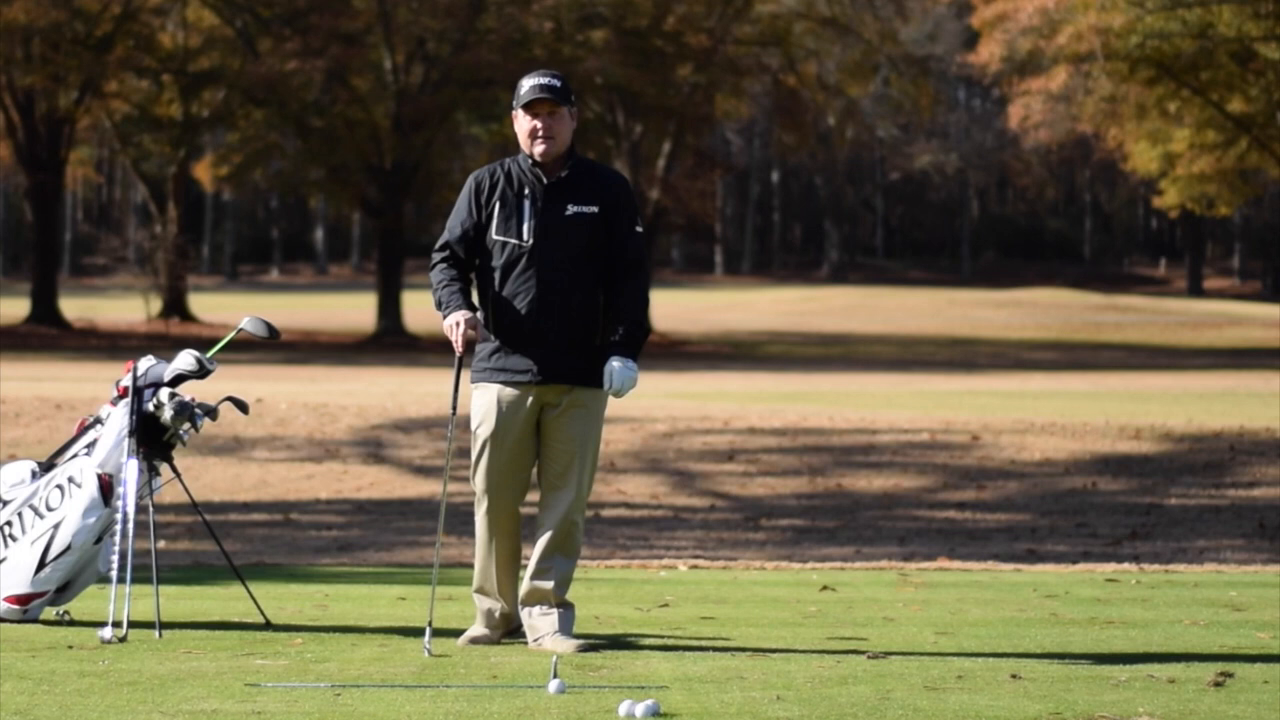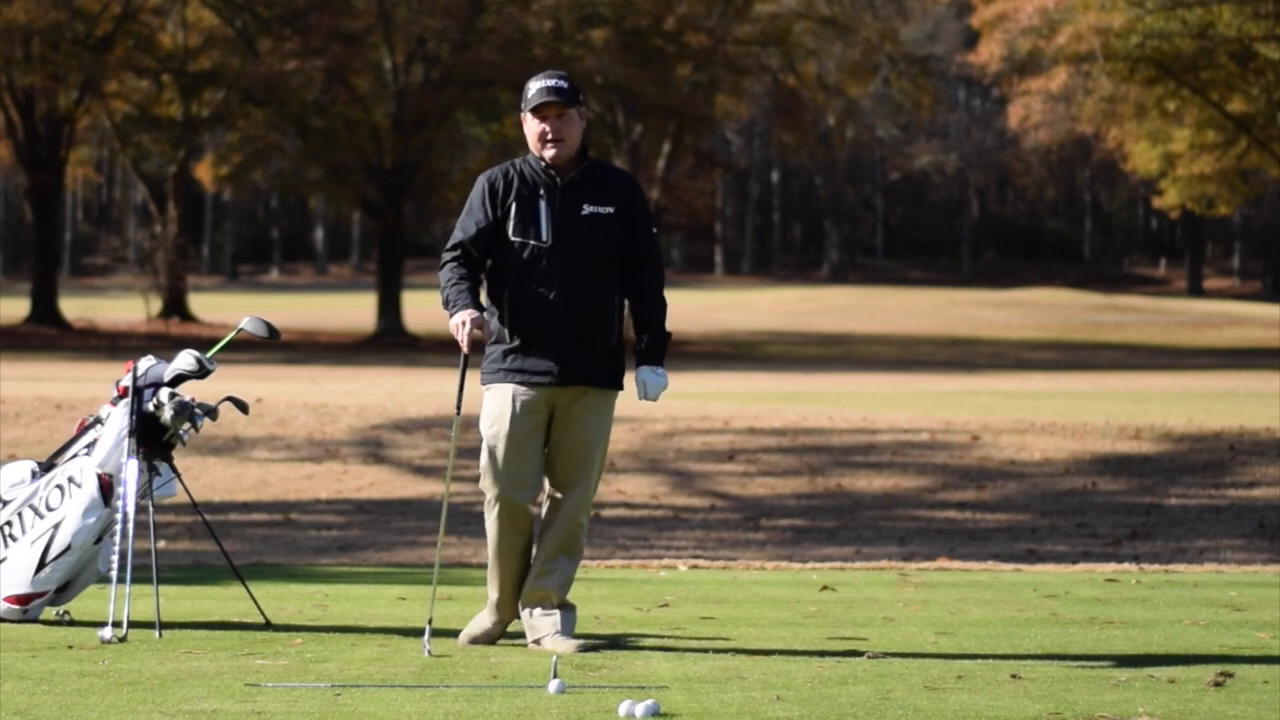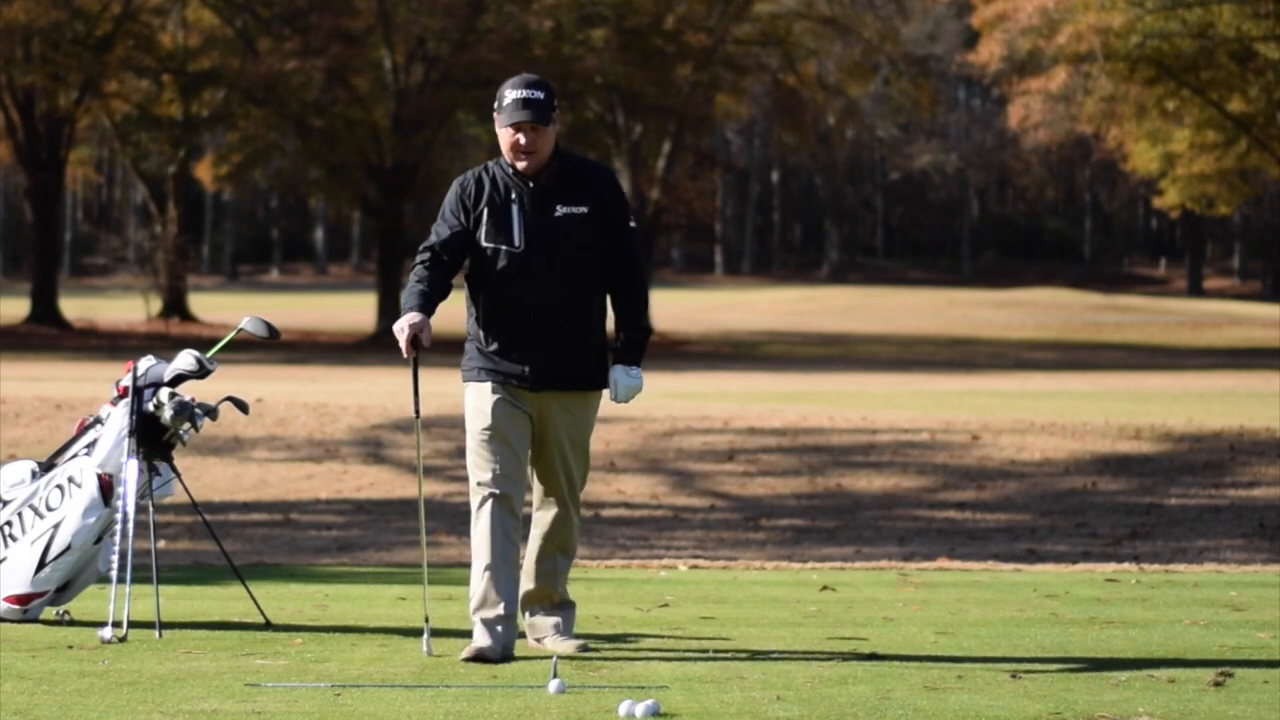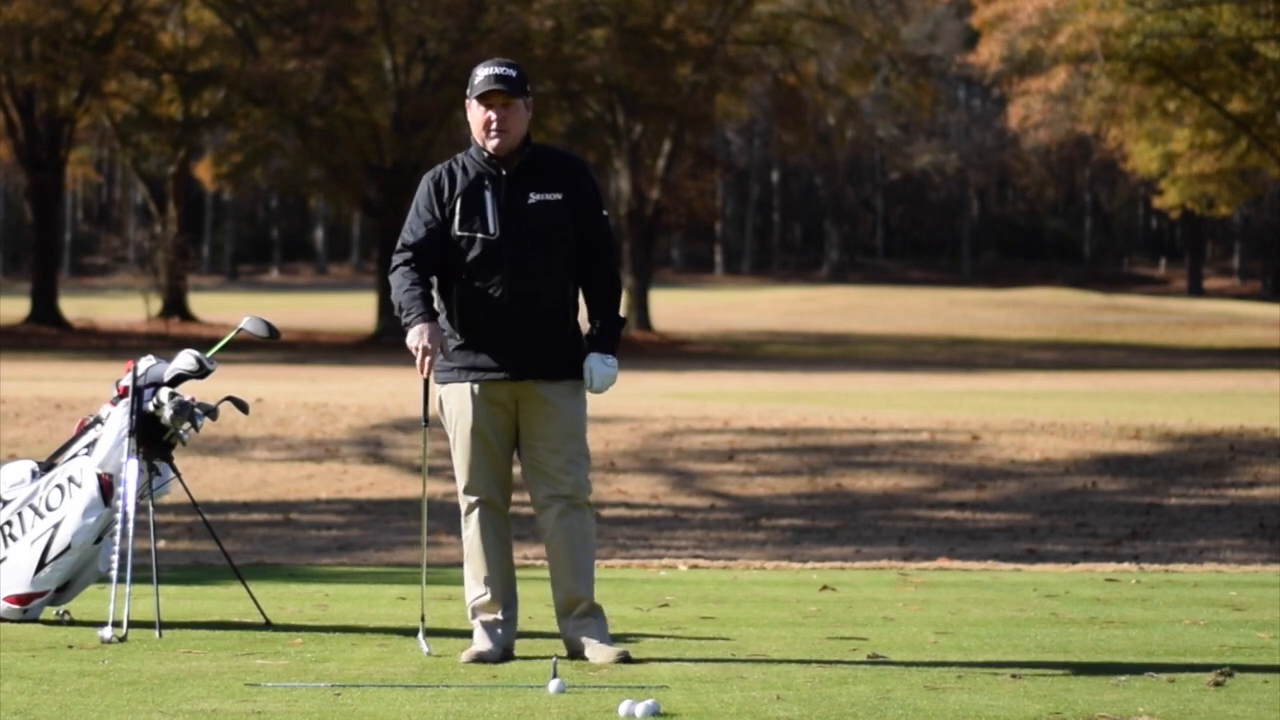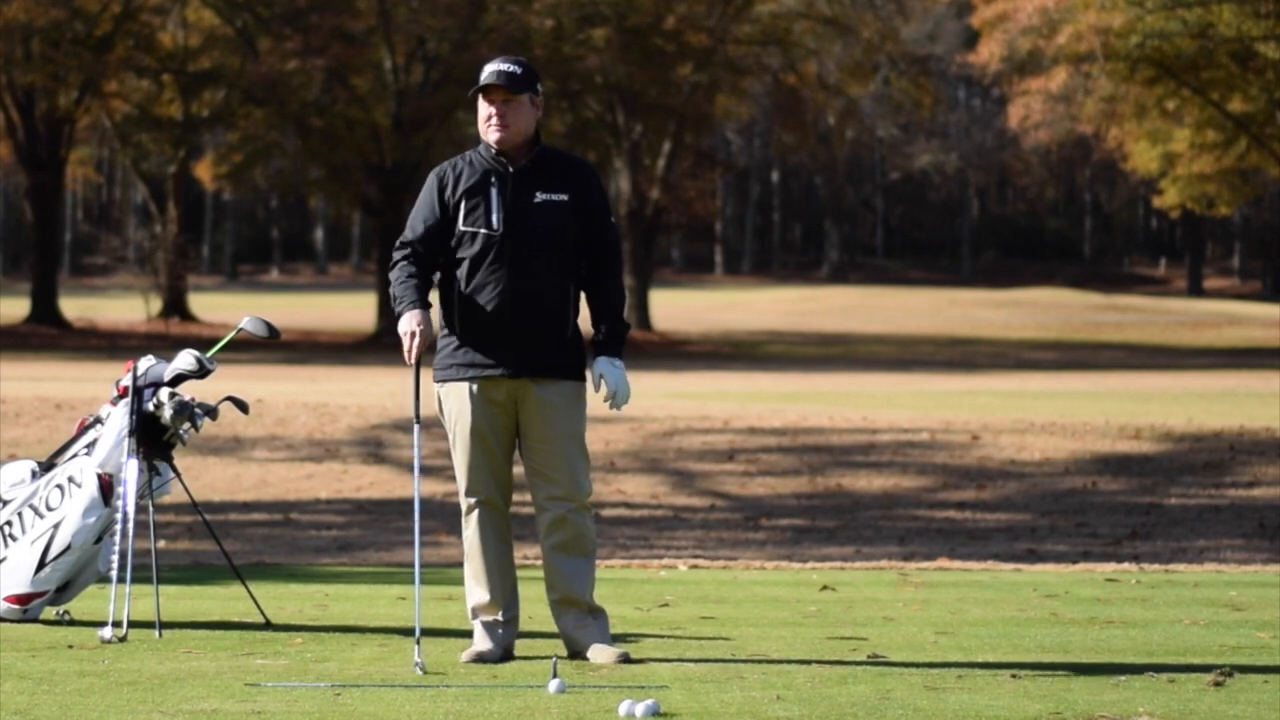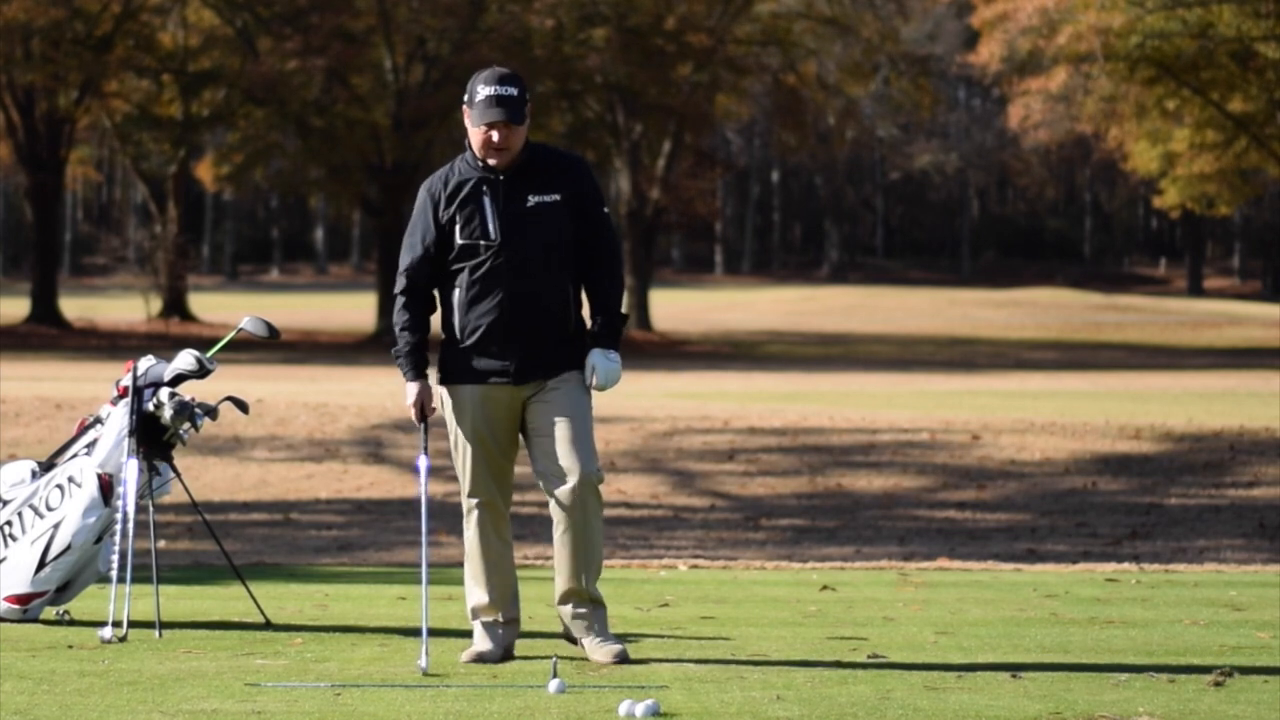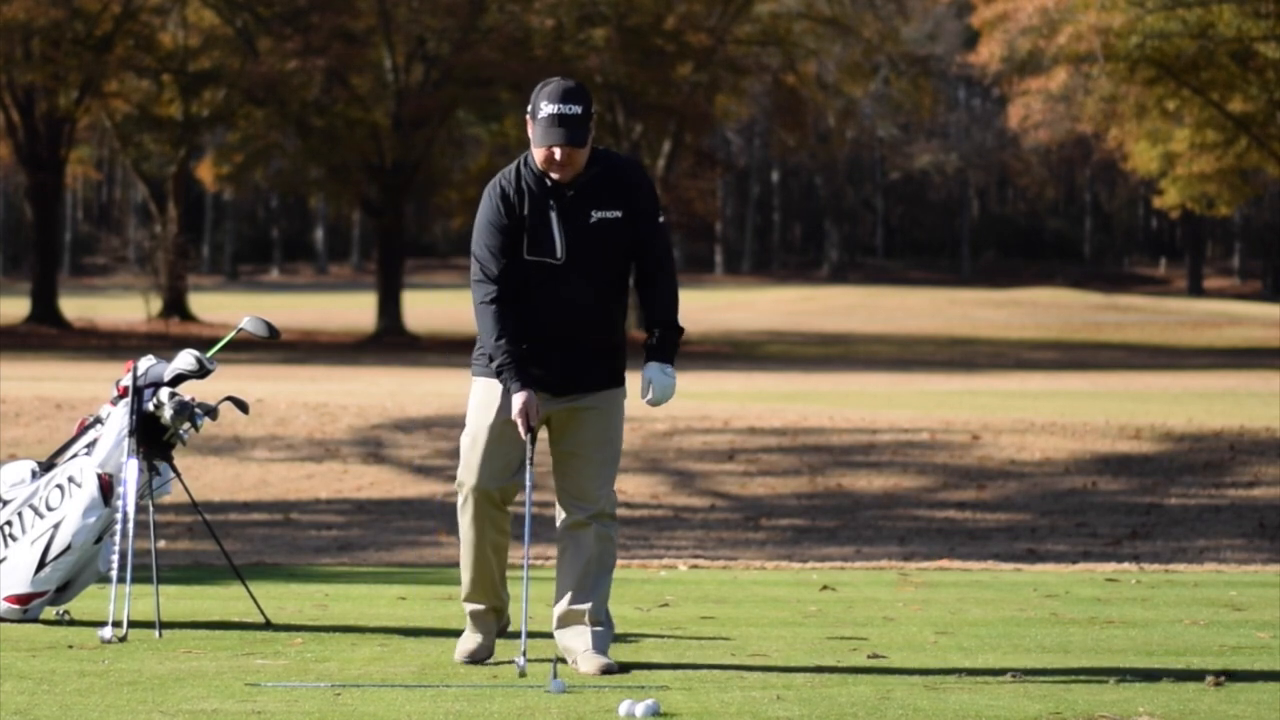
dt=0.7s
person 1, frame 1
left shoulder: (608, 189)
right shoulder: (487, 185)
left elbow: (631, 276)
right elbow: (449, 256)
left wrist: (624, 348)
right wrist: (456, 306)
left hip: (580, 374)
right hip: (502, 368)
left knee: (565, 498)
right knee: (495, 493)
left ankle: (544, 611)
right ankle: (496, 607)
person 1, frame 2
left shoulder: (619, 190)
right shoulder: (498, 185)
left elbow: (645, 278)
right elbow: (460, 256)
left wrist: (651, 353)
right wrist: (463, 304)
left hip: (591, 375)
right hip: (514, 367)
left knee: (571, 499)
right knee: (507, 492)
left ankle: (546, 612)
right ankle: (503, 602)
person 1, frame 3
left shoulder: (596, 186)
right shoulder: (473, 189)
left elbow: (627, 274)
right elbow: (437, 256)
left wrist: (630, 352)
right wrist: (417, 307)
left hip: (575, 376)
right hip: (494, 371)
left knee: (560, 498)
right knee: (494, 493)
left ankle: (546, 613)
right ankle: (493, 626)
person 1, frame 4
left shoulder: (567, 175)
right shoulder: (443, 183)
left elbow: (600, 262)
right elbow: (409, 260)
left wrist: (603, 339)
right wrist: (420, 317)
left hip: (555, 370)
right hip: (470, 369)
left knee: (565, 495)
right knee: (481, 500)
left ankle: (583, 627)
right ankle: (492, 626)
person 1, frame 5
left shoulder: (575, 178)
right shoulder: (450, 179)
left elbow: (604, 269)
right elbow: (410, 253)
left wrist: (609, 348)
right wrist: (412, 307)
left hip: (554, 369)
right hip: (469, 366)
left knee: (565, 498)
right knee: (481, 500)
left ankle: (583, 627)
right ankle: (493, 627)
person 1, frame 6
left shoulder: (567, 174)
right shoulder: (441, 190)
left elbow: (602, 259)
right elbow: (412, 287)
left wrist: (606, 338)
right wrist: (413, 369)
left hip: (558, 367)
right hip: (473, 374)
left knee: (576, 482)
right knee: (484, 503)
left ankle: (584, 617)
right ankle: (493, 627)
person 1, frame 7
left shoulder: (627, 181)
right shoulder: (504, 192)
left elbow: (654, 269)
right elbow: (492, 293)
left wrist: (660, 352)
right wrist: (517, 382)
left hip: (594, 378)
right hip: (508, 371)
left knee: (590, 506)
right knee: (479, 488)
left ankle: (583, 632)
right ankle: (483, 620)
